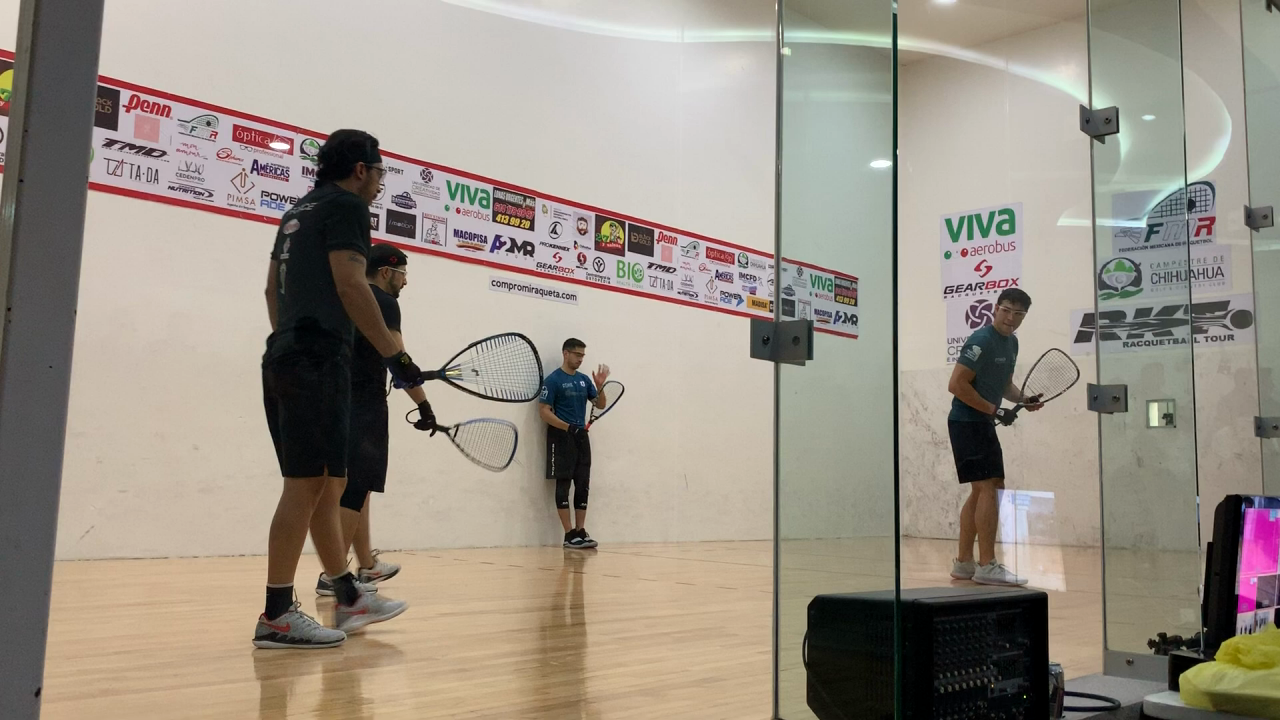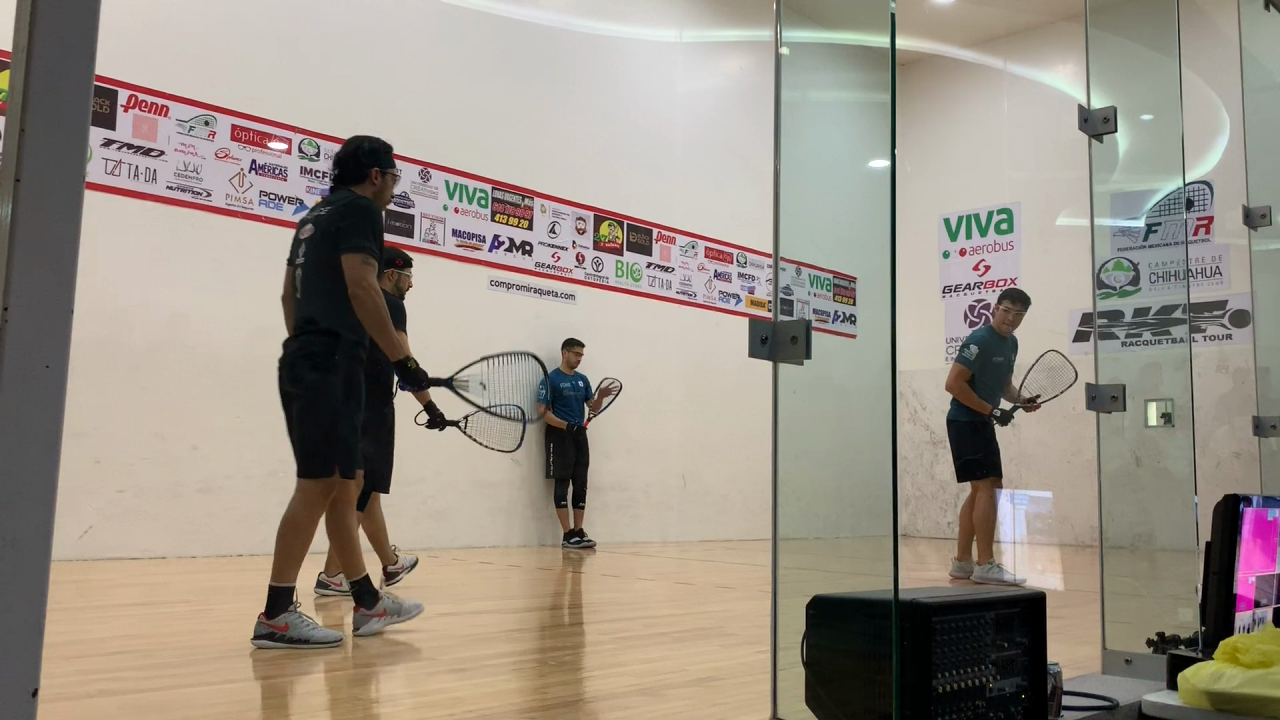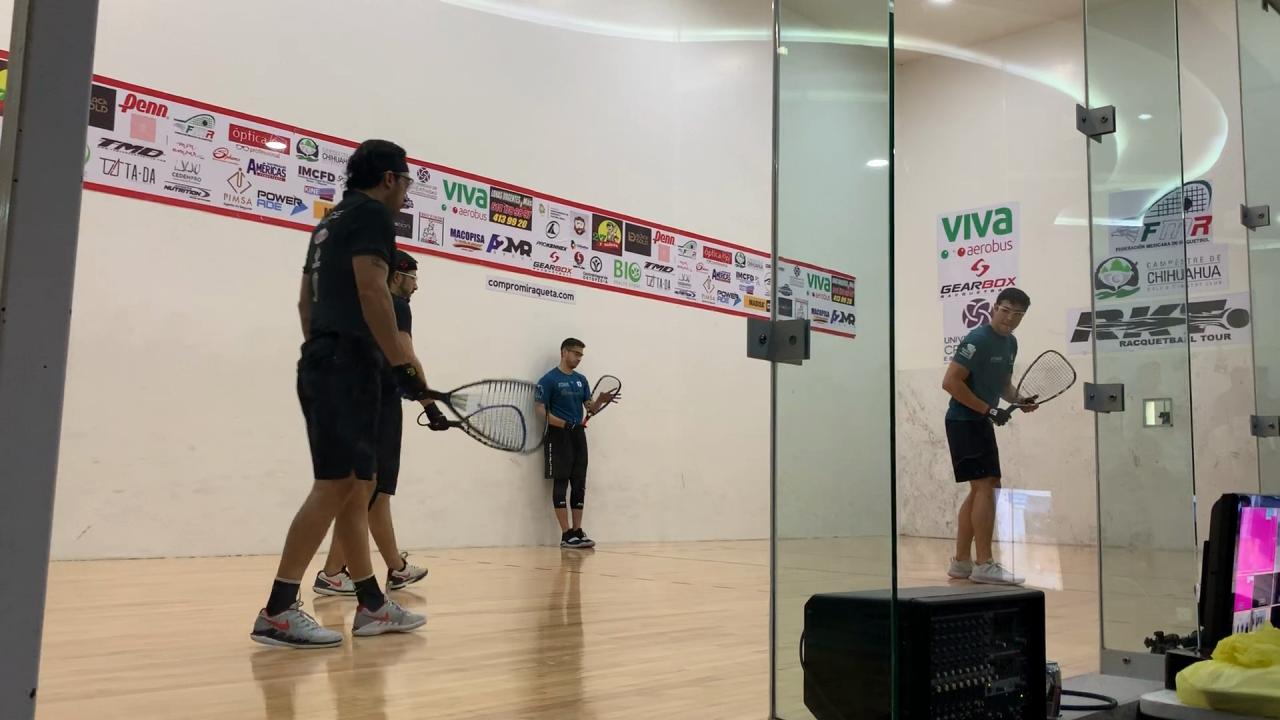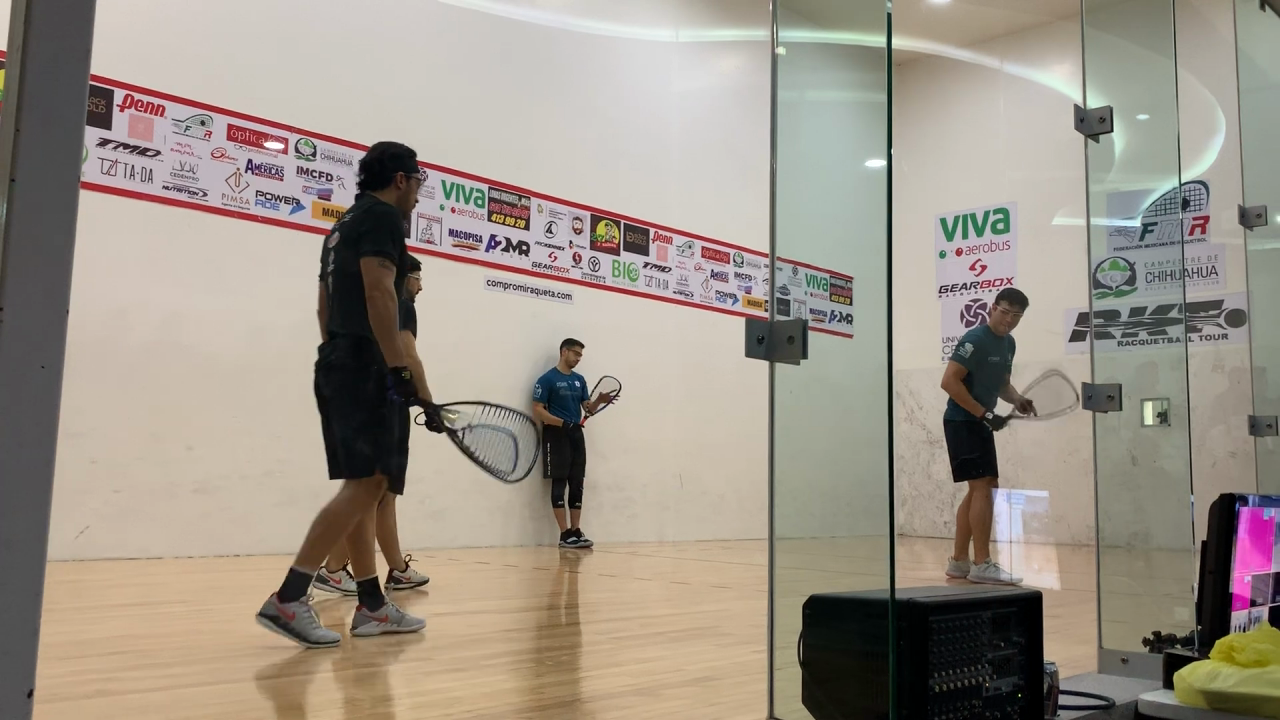
dt=0.1s
person 1, frame 1
left shoulder: (296, 214)
right shoulder: (345, 207)
left elbow: (273, 289)
right elbow: (350, 284)
right wrist: (395, 355)
left hip: (287, 358)
right hip: (317, 362)
left knee: (327, 485)
right knee: (307, 485)
left ankle: (350, 598)
right ankle: (276, 614)
person 1, frame 2
left shoulder: (312, 218)
right shoulder: (359, 211)
left elbow: (289, 295)
right elbow: (361, 287)
right wrist: (401, 358)
left hip: (303, 361)
right hip: (330, 364)
left knee: (343, 488)
right knee: (318, 487)
left ankle: (368, 601)
right ankle: (277, 614)
person 1, frame 3
left shoulder: (330, 224)
right shoulder: (372, 214)
left elbow: (308, 302)
right elbow: (371, 290)
right wrist: (403, 366)
left hip: (322, 365)
right hip: (349, 366)
left knee: (353, 488)
right knee: (334, 488)
left ankle: (372, 604)
right ankle: (279, 610)
person 1, frame 4
left shoulder: (344, 225)
right shoulder: (383, 217)
left elbow: (325, 306)
right elbow: (378, 292)
right wrist: (400, 368)
left hip: (338, 367)
right hip: (362, 368)
left knee: (367, 486)
right knee: (363, 486)
left ankle: (372, 605)
right ankle: (288, 597)
person 2, frame 1
right shoulder: (383, 302)
right wrist: (424, 405)
right hip: (364, 407)
left knee: (357, 488)
right knee: (355, 490)
left ankle: (367, 564)
right ankle: (331, 576)
person 2, frame 2
right shoulder: (389, 303)
right wrist: (430, 405)
right hip: (371, 409)
left knee: (366, 489)
right knee: (362, 490)
left ankle: (390, 562)
right ankle: (332, 574)
person 2, frame 3
right shoulder: (395, 306)
right elbow: (406, 359)
right wrist: (431, 405)
right hip: (378, 410)
left knee: (378, 491)
left ankle: (397, 567)
right ankle: (332, 573)
person 2, frame 4
right shoulder: (400, 307)
right elbow: (408, 358)
right wrist: (429, 405)
left knee: (383, 490)
left ankle: (398, 569)
right ankle: (332, 569)
person 3, frame 1
left shoulder: (1011, 343)
right shoulder: (981, 341)
right elbow: (956, 385)
left wrist: (1023, 398)
right wrist: (995, 410)
left hip: (981, 424)
right hip: (968, 422)
left knee: (979, 491)
right knee: (991, 489)
left ankle: (964, 562)
right ankle: (987, 566)
person 3, frame 2
left shoulder: (1011, 343)
right shoulder: (979, 340)
right elbow: (953, 383)
left wrist: (1021, 399)
right wrist: (992, 410)
left hip: (980, 423)
right hip: (967, 422)
left knee: (979, 490)
right knee: (989, 488)
left ankle: (962, 561)
right ankle: (985, 565)
person 3, frame 3
left shoulder: (1011, 343)
right shoulder: (977, 340)
right elbow: (951, 382)
left wrist: (1019, 399)
right wrist: (988, 411)
left hip: (979, 422)
right hip: (966, 421)
left knee: (978, 491)
right knee: (987, 487)
left ankle: (961, 561)
right ankle: (984, 565)
person 3, frame 4
left shoulder: (1008, 343)
right shoulder: (975, 340)
right elbow: (949, 381)
left wrist: (1018, 400)
right wrist: (984, 414)
left hip: (977, 423)
right hip: (964, 421)
left knee: (976, 491)
right knee: (985, 487)
left ankle: (959, 561)
right ankle: (982, 564)
person 4, frame 1
left shoulder: (584, 380)
right shoulder: (552, 380)
left elbow: (600, 404)
right elbow: (544, 412)
left wrist: (600, 385)
right wrist: (568, 427)
left hip: (581, 437)
right hip: (561, 437)
left knee: (583, 485)
right knee: (564, 485)
left ankle: (580, 531)
right ankle: (569, 534)
person 4, frame 2
left shoulder: (582, 380)
right shoulder: (551, 379)
left elbow: (593, 406)
right elbow: (542, 411)
left wrist: (602, 395)
right wrist: (567, 426)
left hip: (580, 436)
right hip: (559, 436)
left knee: (581, 485)
right knee: (562, 485)
left ankle: (579, 531)
right ankle: (568, 534)
person 4, frame 3
left shoulder: (581, 380)
right shoulder: (549, 380)
left elbow: (590, 407)
right elbow: (540, 411)
left wrist: (601, 401)
right wrist: (565, 424)
left hip: (578, 436)
right hip: (558, 436)
left knee: (579, 485)
right knee: (561, 484)
left ankle: (578, 531)
right ankle: (567, 534)
person 4, frame 4
left shoulder: (579, 380)
right shoulder: (547, 379)
left elbow: (588, 408)
right elbow: (537, 410)
left wrist: (599, 401)
right wrist: (563, 423)
left hip: (576, 435)
right hip: (556, 436)
left knee: (577, 485)
right knee: (559, 484)
left ankle: (576, 531)
right ankle: (565, 534)
